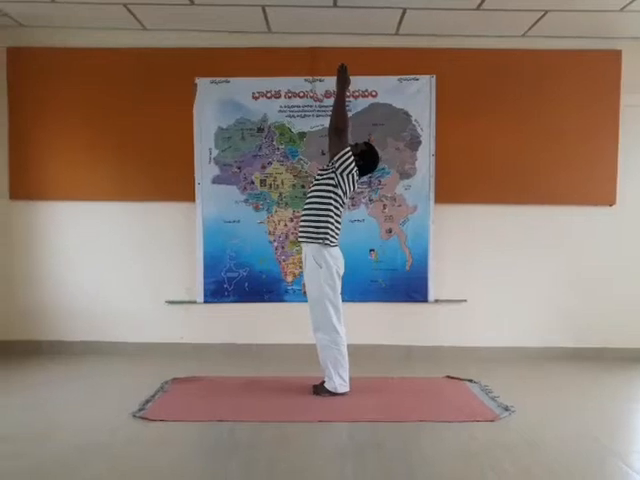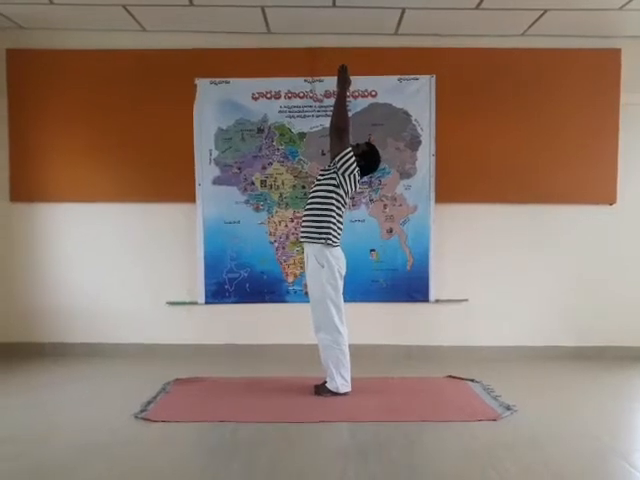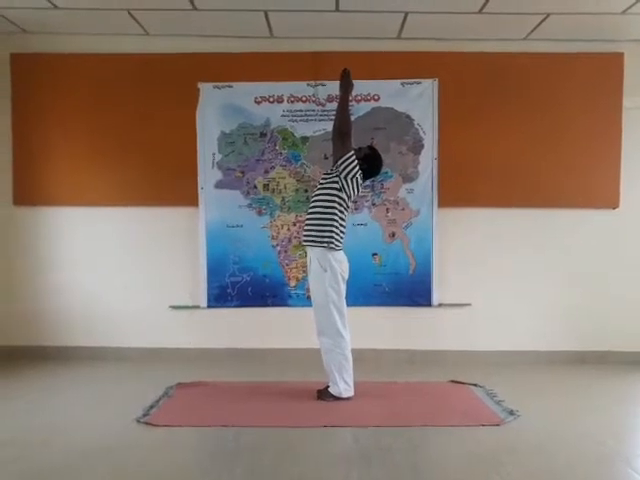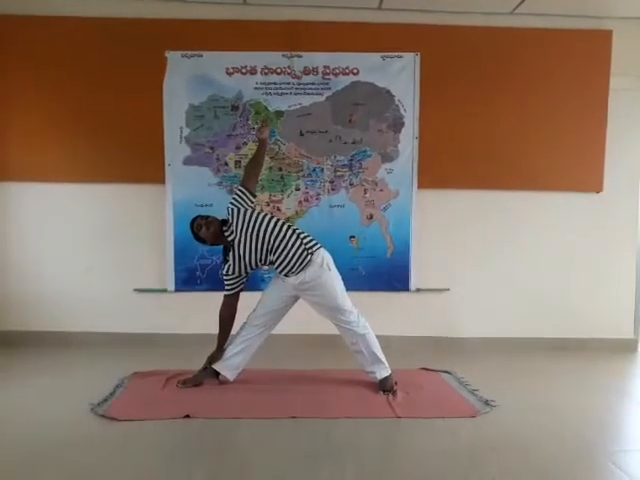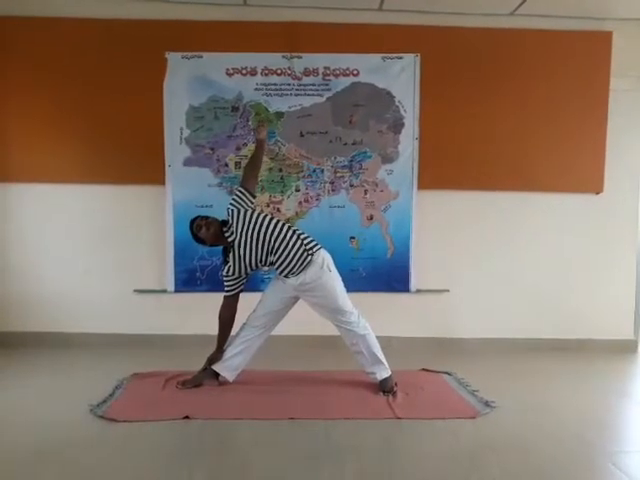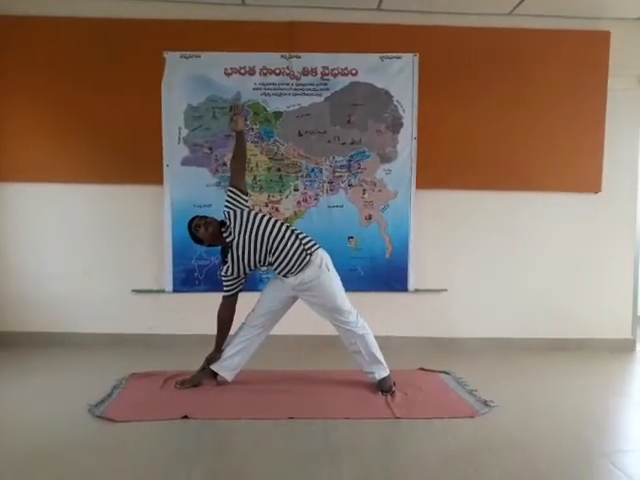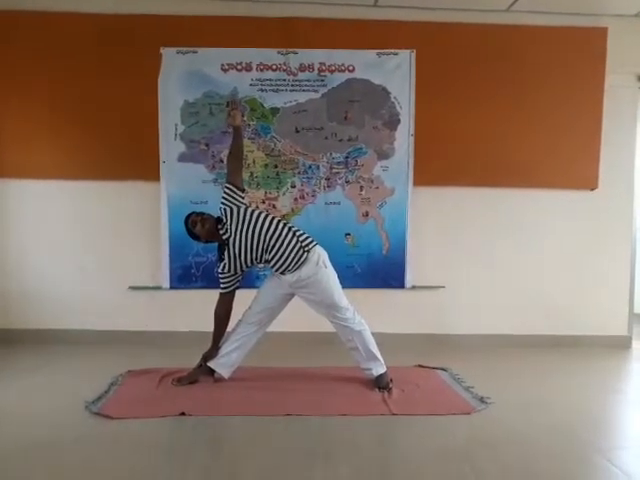
dt=0.7s
person 1, frame 1
left shoulder: (346, 173)
right shoulder: (338, 173)
left elbow: (337, 131)
right elbow: (338, 134)
left wrist: (341, 91)
right wrist: (340, 91)
left hip: (322, 255)
right hip: (318, 253)
left knee: (328, 322)
right knee: (325, 321)
left ankle: (337, 383)
right ankle: (335, 379)
person 1, frame 2
left shoulder: (348, 174)
right shoulder: (338, 174)
left elbow: (339, 132)
right elbow: (338, 135)
left wrist: (342, 91)
right wrist: (340, 91)
left hip: (324, 255)
right hip: (319, 254)
left knee: (330, 321)
right knee: (326, 321)
left ankle: (340, 383)
right ankle: (336, 379)
person 1, frame 3
left shoulder: (349, 176)
right shoulder: (340, 178)
left elbow: (341, 136)
right elbow: (340, 139)
left wrist: (344, 95)
right wrist: (343, 97)
left hip: (327, 260)
right hip: (321, 259)
left knee: (332, 327)
right knee: (329, 326)
left ankle: (341, 388)
right ankle: (338, 384)
person 1, frame 4
left shoulder: (237, 212)
right shoulder: (232, 264)
left elbow: (250, 176)
right elbow: (229, 305)
left wrist: (262, 142)
right wrist: (219, 349)
left hip: (314, 264)
right hip: (288, 278)
left knee: (349, 320)
right knee: (256, 323)
left ankle: (383, 374)
right ankle: (218, 370)
person 1, frame 5
left shoulder: (237, 212)
right shoulder: (231, 265)
left elbow: (250, 176)
right elbow: (228, 307)
left wrist: (260, 143)
right wrist: (219, 350)
left hip: (314, 265)
right hip: (288, 280)
left knee: (350, 321)
right knee: (255, 325)
left ankle: (383, 375)
right ankle: (216, 371)
person 1, frame 6
left shoulder: (233, 212)
right shoulder: (230, 264)
left elbow: (238, 170)
right elbow: (227, 306)
left wrist: (239, 133)
right wrist: (216, 351)
left hip: (313, 265)
right hip: (287, 279)
left knee: (347, 320)
right knee: (255, 324)
left ankle: (381, 374)
right ankle: (215, 371)
person 1, frame 7
left shoulder: (230, 209)
right shoulder: (227, 260)
left elbow: (234, 166)
right elbow: (224, 303)
left wrist: (237, 129)
right wrist: (214, 348)
left hip: (310, 261)
right hip: (284, 276)
left knee: (345, 317)
right knee: (251, 322)
left ankle: (379, 371)
right ankle: (212, 367)
